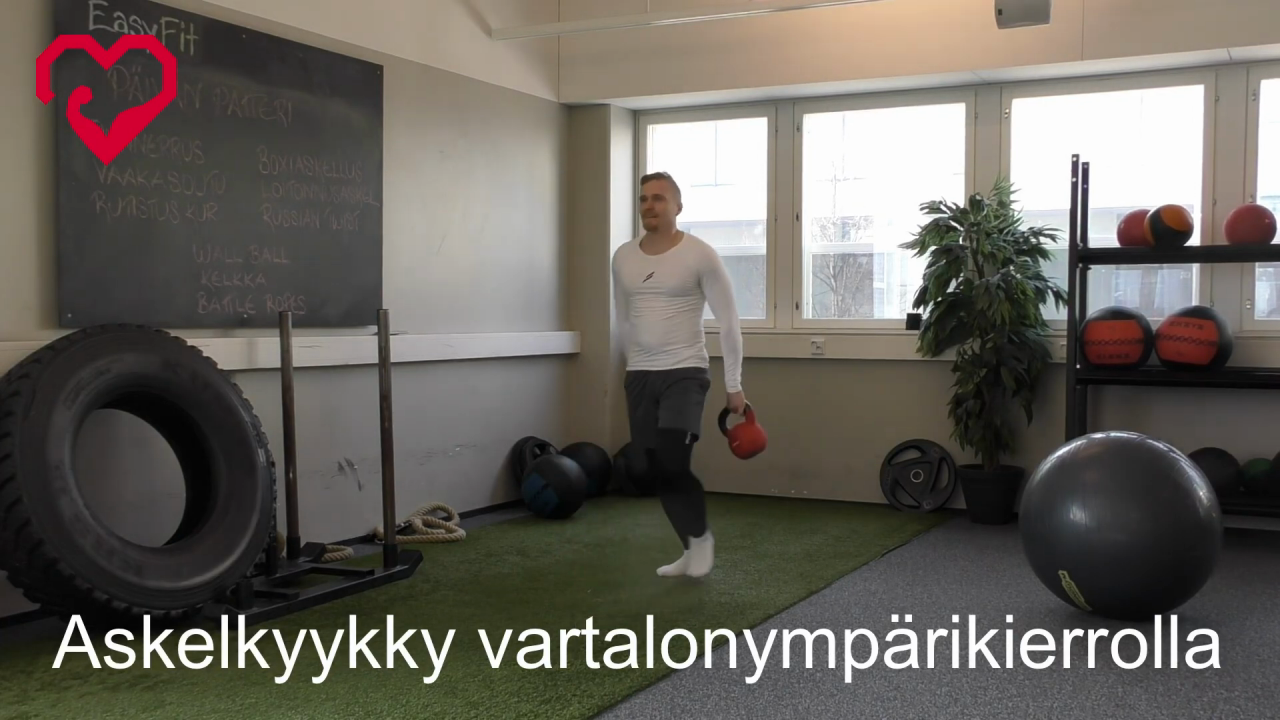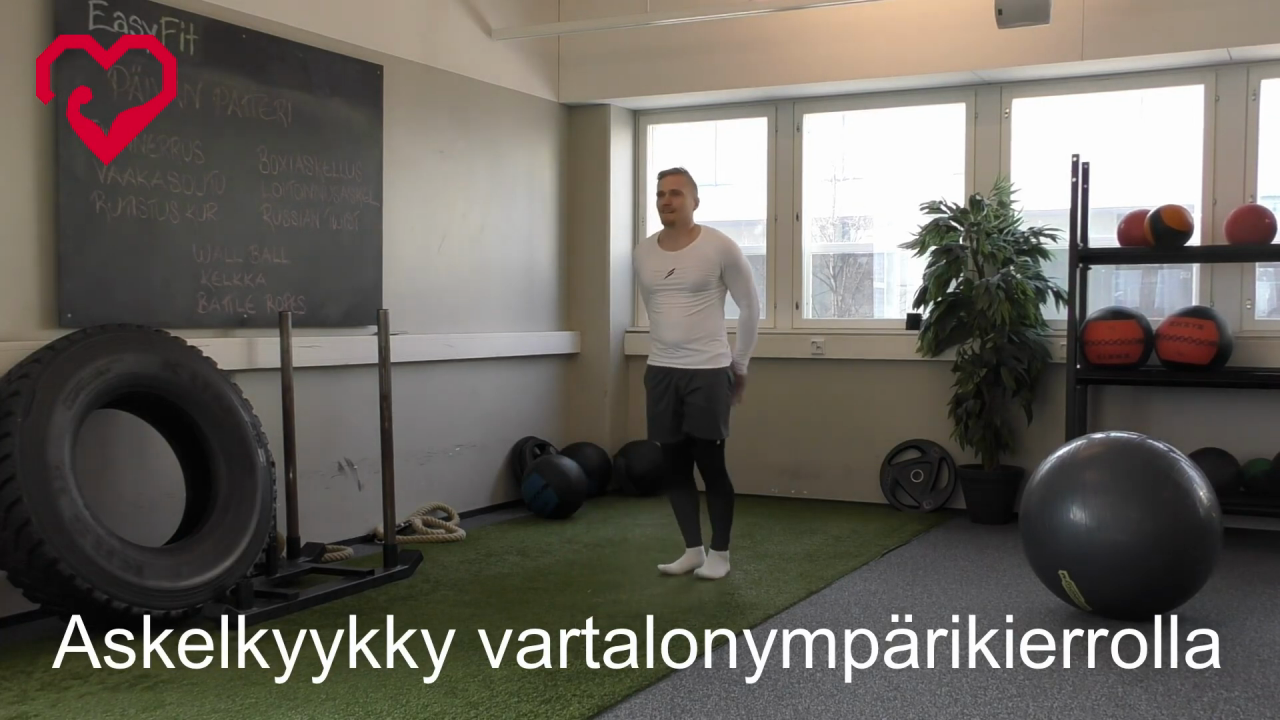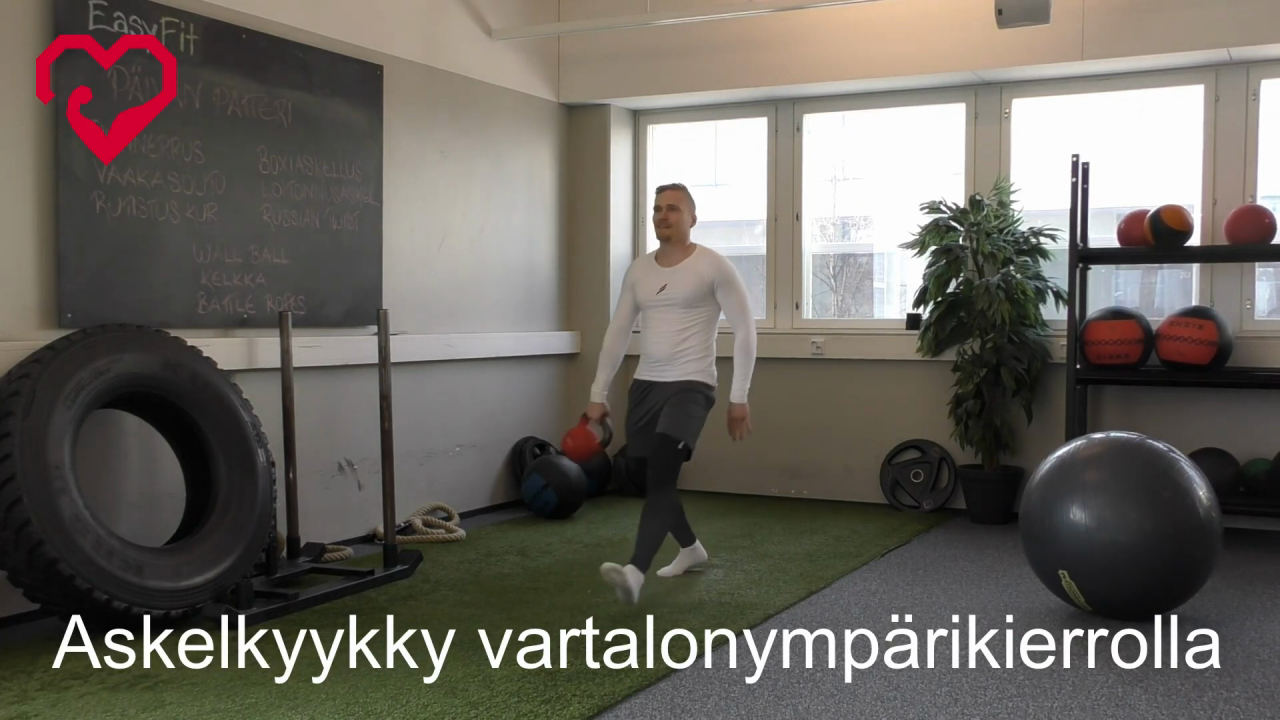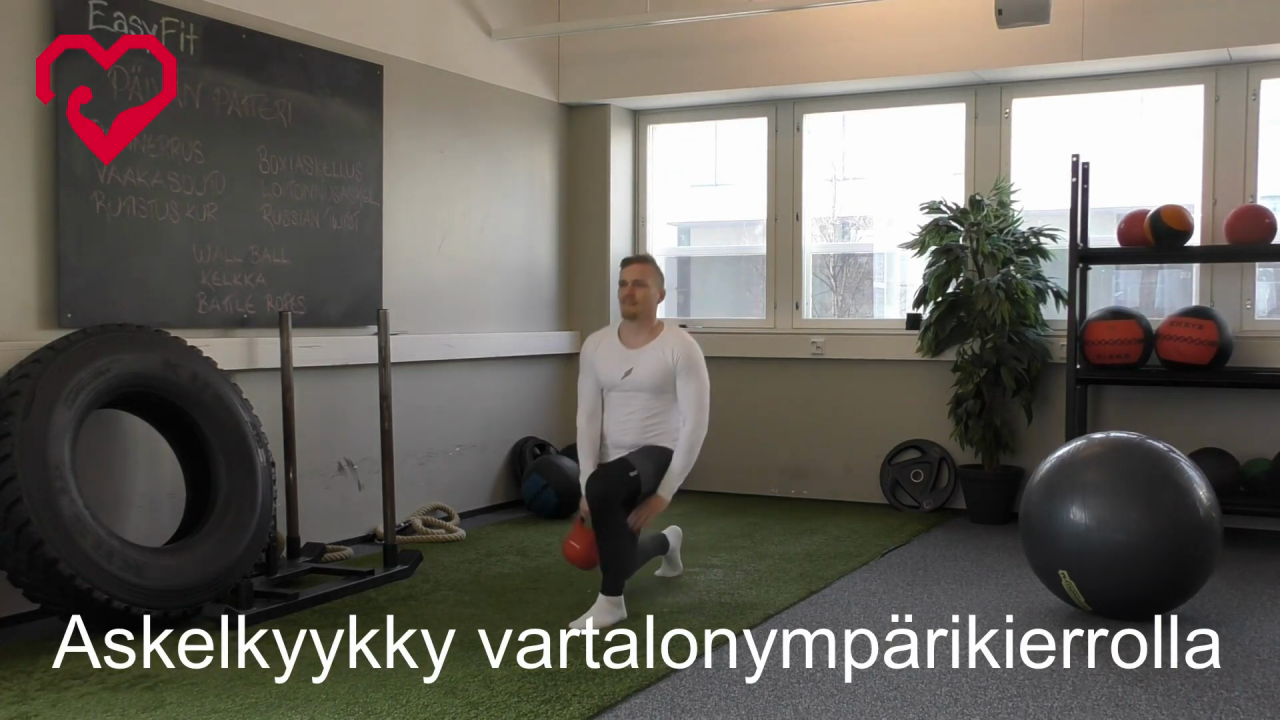
dt=0.5s
person 1, frame 1
left shoulder: (699, 255)
right shoulder: (623, 257)
left elbow: (728, 320)
left wrist: (734, 386)
left hip: (685, 373)
right hip: (640, 376)
left knee: (674, 465)
right knee: (658, 471)
left ankle: (701, 539)
right ankle: (691, 547)
person 1, frame 2
left shoulder: (720, 247)
right shoulder: (643, 253)
left elbow: (750, 308)
left wrist: (739, 364)
left hip: (708, 372)
right hip: (661, 372)
left knee: (711, 466)
right knee: (675, 466)
left ankle: (720, 552)
right ankle: (693, 550)
person 1, frame 3
left shoulder: (713, 266)
right shoulder: (638, 270)
left elbow: (745, 332)
right elbow: (617, 332)
left wrist: (739, 398)
right wrist: (598, 394)
left hip: (690, 386)
right hip: (645, 384)
left knee: (659, 476)
right knee: (651, 478)
left ankle: (634, 573)
right ankle: (690, 548)
person 1, frame 4
left shoulder: (680, 347)
right shoulder: (595, 345)
left elbow: (695, 424)
right elbow: (587, 416)
left wrist: (663, 493)
right wrist: (586, 486)
left hip: (657, 454)
right hip: (612, 457)
left knee: (603, 489)
left ankle: (610, 601)
right ankle: (667, 542)
